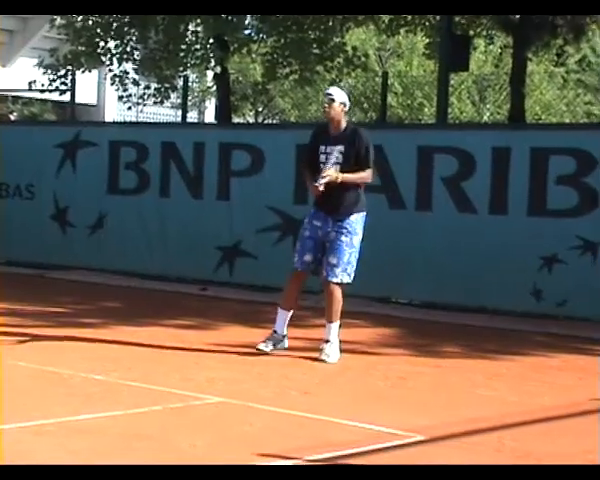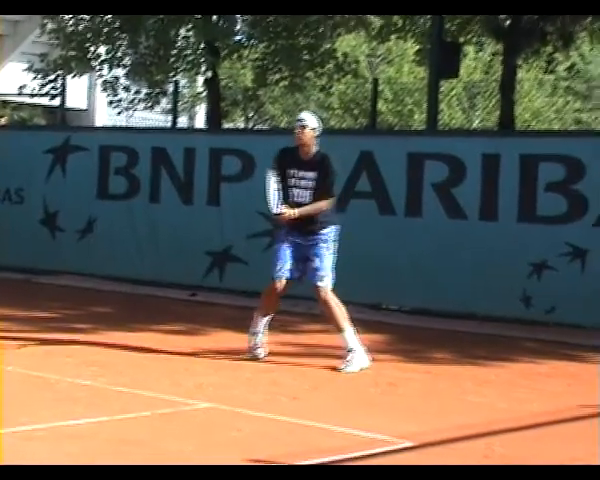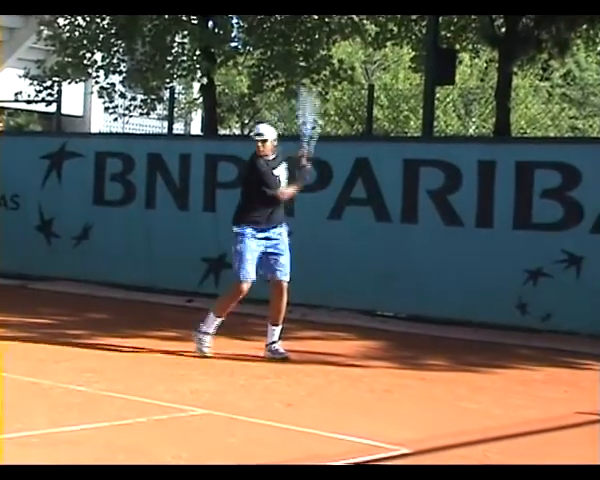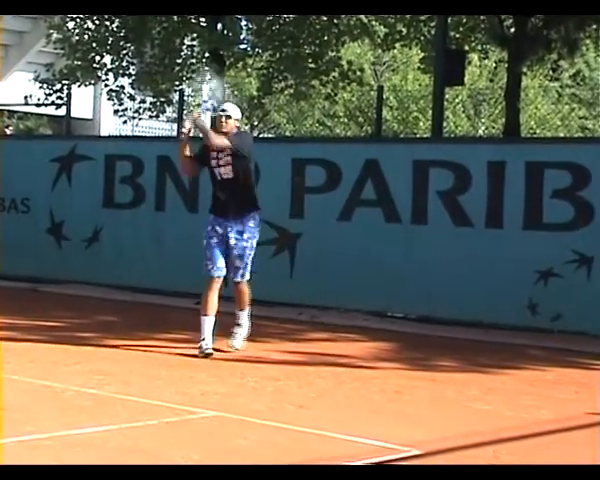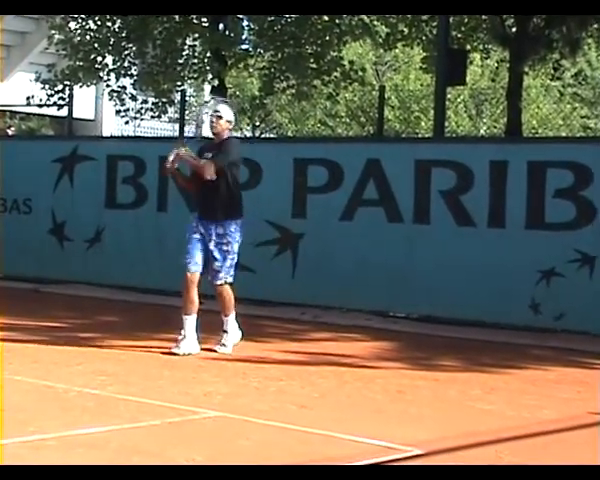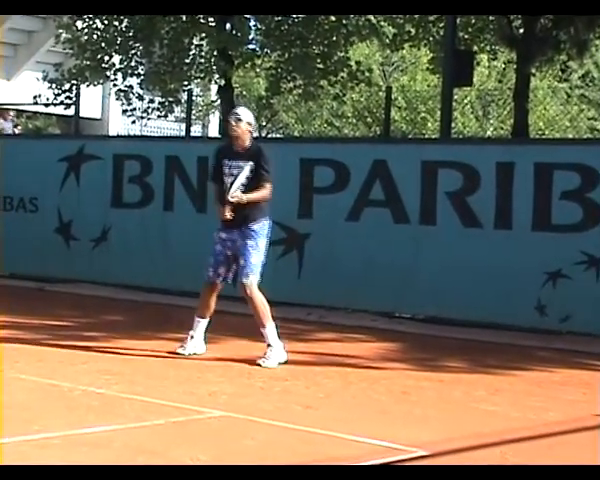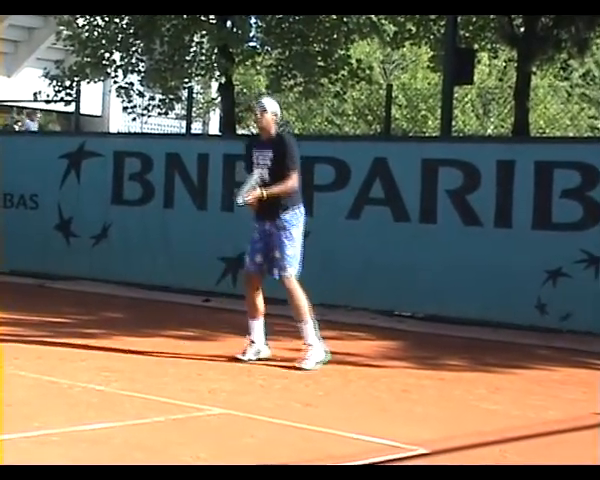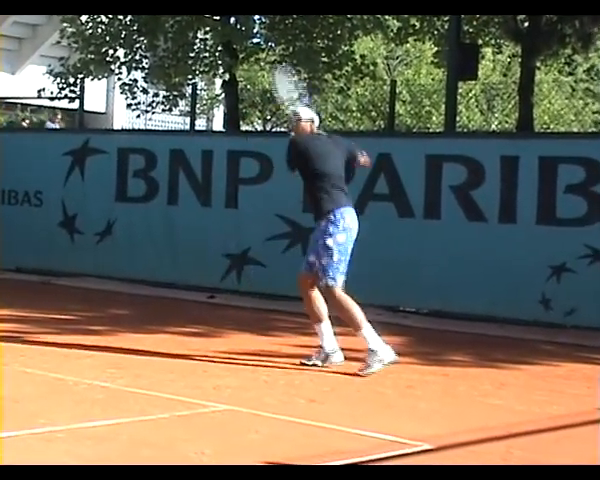
dt=0.5s
person 1, frame 1
left shoulder: (358, 135)
right shoulder: (318, 134)
left elbow: (367, 175)
left wrist: (339, 177)
right wrist: (313, 183)
left hip: (348, 217)
right hip: (319, 213)
left knee: (332, 281)
right knee: (297, 274)
left ankle: (331, 342)
right ankle: (279, 334)
person 1, frame 2
left shoulder: (325, 162)
right shoulder: (284, 156)
left elbow: (326, 203)
left wrist: (297, 212)
right wrist: (282, 212)
left hip: (320, 233)
right hip: (291, 233)
left knee: (323, 291)
right knee: (276, 286)
left ankle: (357, 351)
right ankle: (256, 336)
person 1, frame 3
left shoulder: (277, 159)
right shoulder: (257, 165)
right elbow: (283, 195)
left wrist: (301, 165)
right wrist: (302, 177)
left hip: (276, 231)
right hip: (249, 231)
left knee: (281, 285)
right knee: (242, 288)
left ankle: (273, 343)
right ankle: (206, 330)
person 1, frame 4
left shoulder: (244, 138)
right shoulder: (205, 147)
left elbow: (218, 142)
right elbow: (188, 170)
left wrist: (202, 125)
right wrist: (185, 139)
left hip: (244, 220)
right hip: (217, 219)
left knee: (239, 279)
right knee: (214, 279)
left ankle: (241, 325)
right ankle: (205, 339)
person 1, frame 5
left shoulder: (230, 145)
right shoulder: (205, 148)
left elbow: (207, 171)
right elbow: (194, 185)
left wrist: (185, 157)
right wrist: (174, 170)
left hip: (227, 224)
right hip: (202, 221)
left knee: (220, 282)
right knee: (190, 277)
left ankle: (231, 331)
right ankle: (188, 338)
person 1, frame 6
left shoulder: (259, 154)
right shoulder: (222, 153)
left elbow: (266, 191)
left wrist: (244, 198)
right wrist: (224, 206)
left hip: (254, 227)
right hip: (227, 228)
left knee: (249, 286)
right knee: (212, 284)
left ankle: (275, 346)
right ankle: (196, 339)
person 1, frame 7
left shoulder: (285, 142)
right shoulder: (252, 143)
left elbow: (292, 183)
left wrist: (262, 193)
right wrist: (252, 197)
left hip: (287, 216)
right hip: (263, 219)
left knee: (288, 280)
right knee: (252, 280)
left ankle: (314, 344)
right ankle: (257, 343)
person 1, frame 8
left shoulder: (297, 144)
right shoulder: (336, 142)
left elbow: (293, 165)
right elbow: (364, 160)
left hip: (334, 220)
right hip: (341, 218)
left knee: (333, 290)
right knee: (306, 281)
left ankle: (378, 348)
right ankle: (329, 349)
